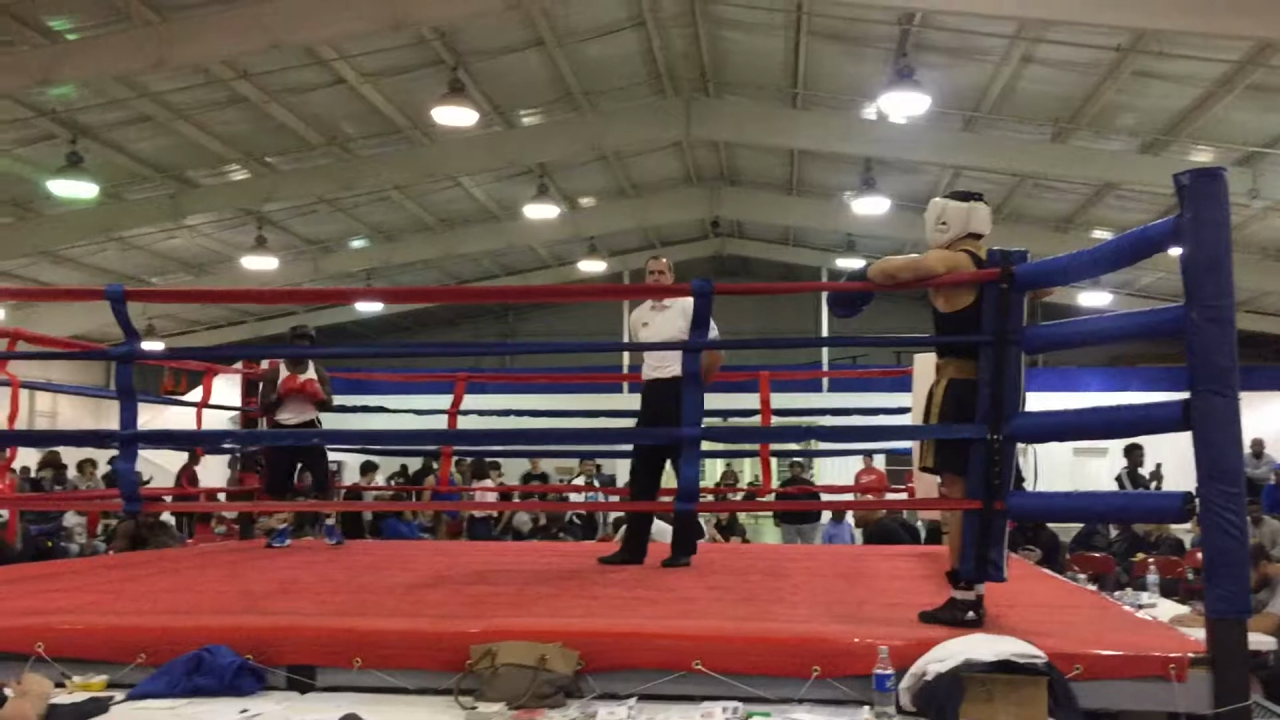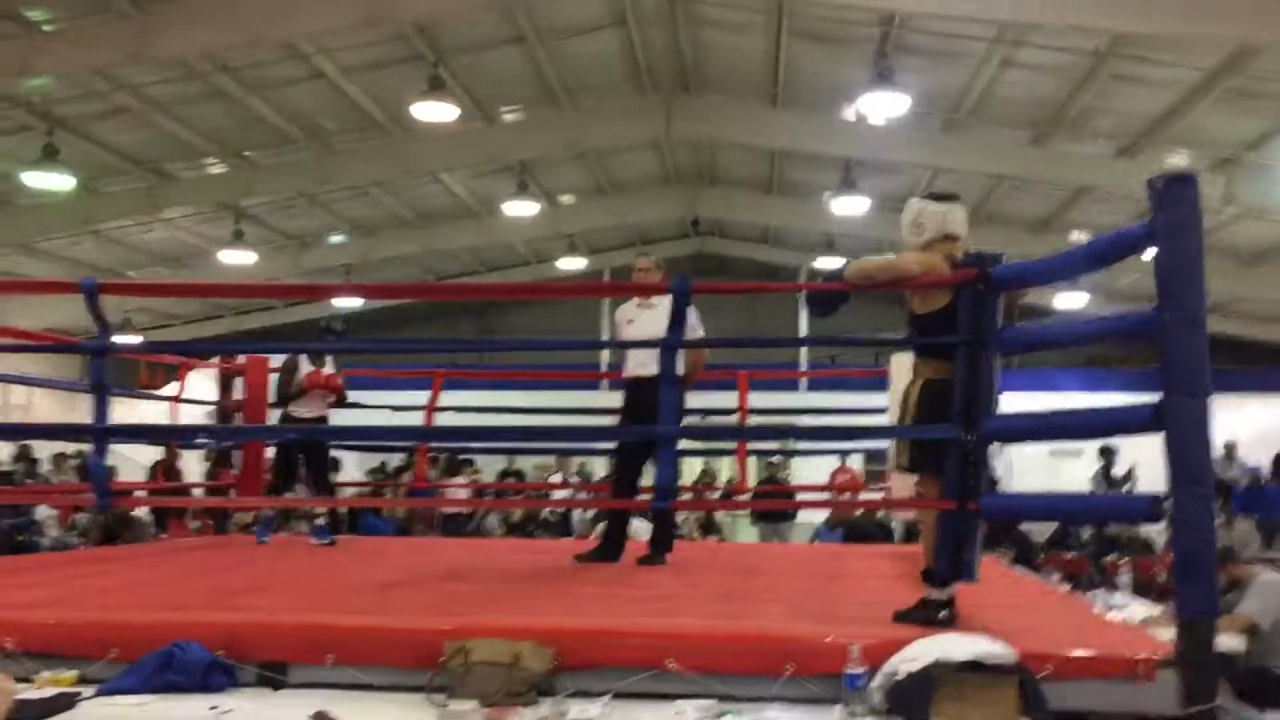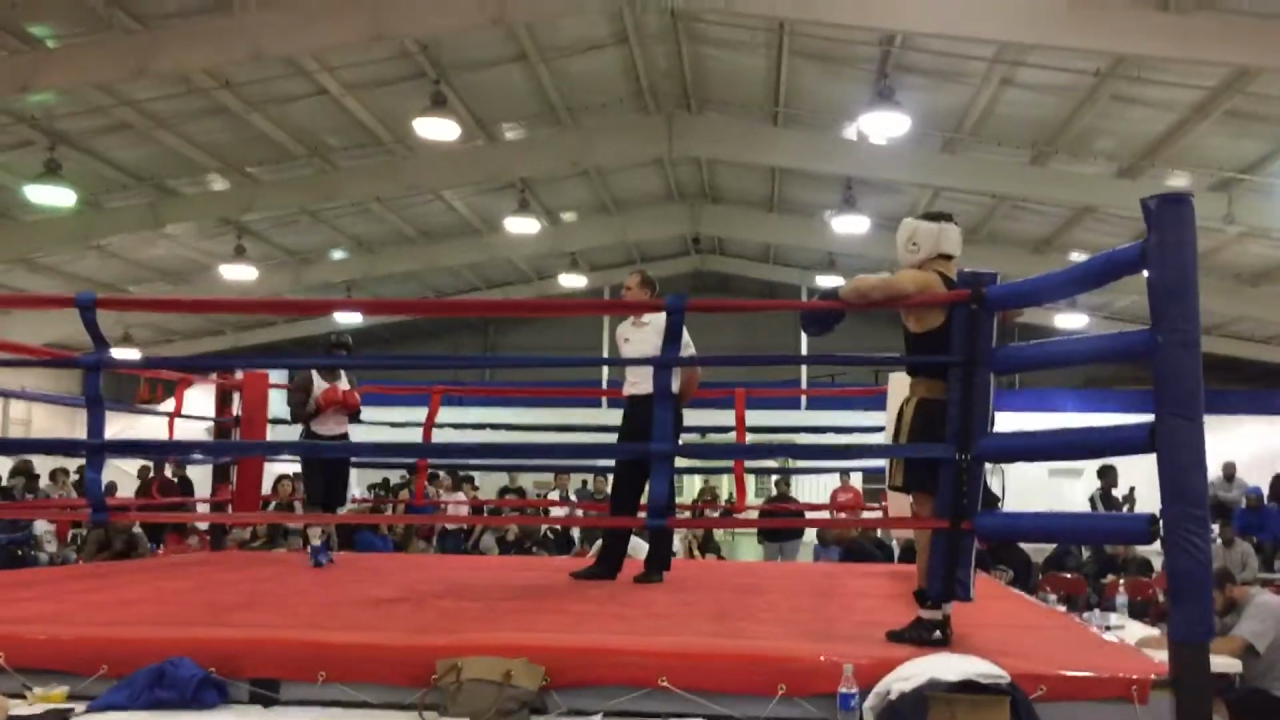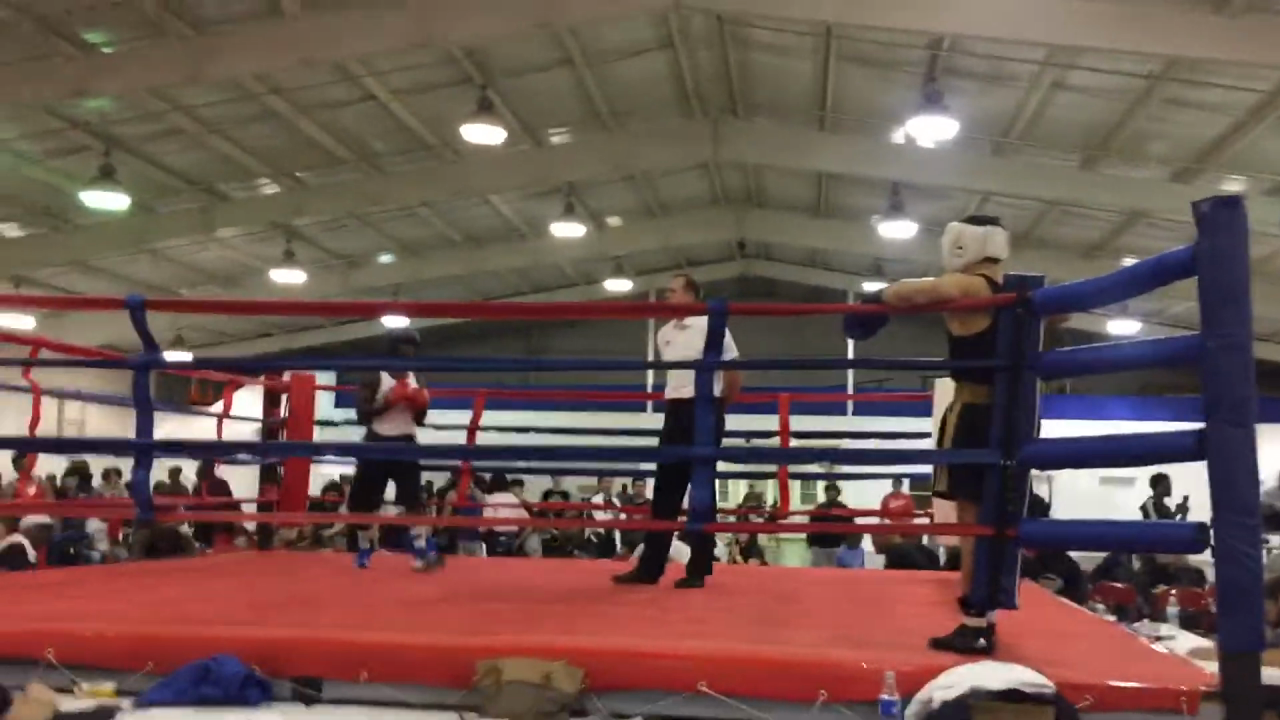
dt=0.5s
person 1, frame 1
left shoulder: (948, 263)
left elbow: (882, 271)
right elbow: (1042, 284)
left wrist: (858, 280)
left hip: (957, 388)
left knee: (956, 488)
left ankle: (964, 598)
right ankle: (973, 591)
person 1, frame 2
left shoulder: (925, 265)
left elbow: (862, 271)
left wrist: (837, 281)
left hip: (933, 388)
left knee: (932, 488)
left ankle: (937, 596)
right ankle: (945, 591)
person 1, frame 3
left shoulder: (921, 284)
left elbow: (863, 289)
left wrist: (832, 298)
left hip: (928, 407)
left knee: (927, 508)
left ankle: (931, 617)
right ankle: (940, 610)
person 1, frame 4
left shoulder: (964, 288)
left elbow: (902, 294)
left wrist: (875, 304)
left hip: (971, 413)
left knee: (970, 515)
left ankle: (974, 626)
right ankle: (981, 619)
person 2, frame 1
left shoulder: (689, 307)
right shoulder: (637, 315)
left elbow: (714, 352)
right wrist: (652, 380)
left hip: (681, 393)
right hip: (652, 394)
right knee: (643, 470)
left ankle: (683, 549)
right ankle: (633, 548)
person 2, frame 2
left shoulder: (677, 307)
right shoulder: (623, 312)
left elbow: (699, 351)
right wrist: (633, 376)
left hip: (664, 391)
right hip: (634, 391)
right knee: (625, 467)
left ankle: (660, 546)
right ankle: (610, 544)
person 2, frame 3
left shoulder: (667, 323)
right shoulder: (622, 330)
left elbow: (692, 370)
left wrist: (674, 403)
right wrist: (634, 397)
right hip: (633, 409)
left knee: (661, 486)
right knee: (623, 486)
left ankle: (656, 565)
right ankle: (608, 563)
person 2, frame 4
left shoulder: (711, 327)
right shoulder: (664, 333)
left elbow: (734, 374)
left wrist: (716, 408)
right wrist: (673, 402)
right hip: (675, 413)
right knee: (665, 488)
left ankle: (698, 569)
right ankle: (650, 566)
person 3, frame 1
left shoulder: (318, 372)
right shoulder: (275, 372)
left elbow: (328, 405)
right elbow: (264, 408)
left wrist: (319, 396)
right wrist: (280, 394)
left hip: (309, 428)
right hip: (282, 430)
left knee: (322, 480)
right knee: (278, 485)
left ankle: (331, 528)
right ankle: (282, 532)
person 3, frame 2
left shoulder: (333, 365)
right shoulder: (294, 362)
left elbow: (339, 401)
right elbow: (280, 397)
left wrist: (339, 392)
right wrist: (302, 386)
left hip: (318, 425)
right hip: (292, 423)
left knee: (321, 479)
right knee: (281, 477)
left ankle: (320, 528)
right ankle: (266, 522)
person 3, frame 3
left shoulder: (348, 380)
right shoulder: (306, 379)
left elbow: (354, 416)
right elbow: (295, 416)
left wrist: (353, 407)
right wrist: (318, 406)
left hip: (340, 442)
right hip: (314, 441)
left knee: (333, 500)
right knee: (314, 497)
left ankle: (323, 545)
right ankle: (316, 549)
person 3, frame 4
left shoulder: (415, 380)
right shoulder: (375, 379)
left elbow: (419, 419)
right elbow: (362, 415)
left wrist: (421, 406)
right wrist: (388, 402)
left hip: (405, 443)
right hip: (378, 443)
left knee: (414, 497)
right knee: (364, 502)
left ankle: (423, 552)
right ankle: (364, 551)
